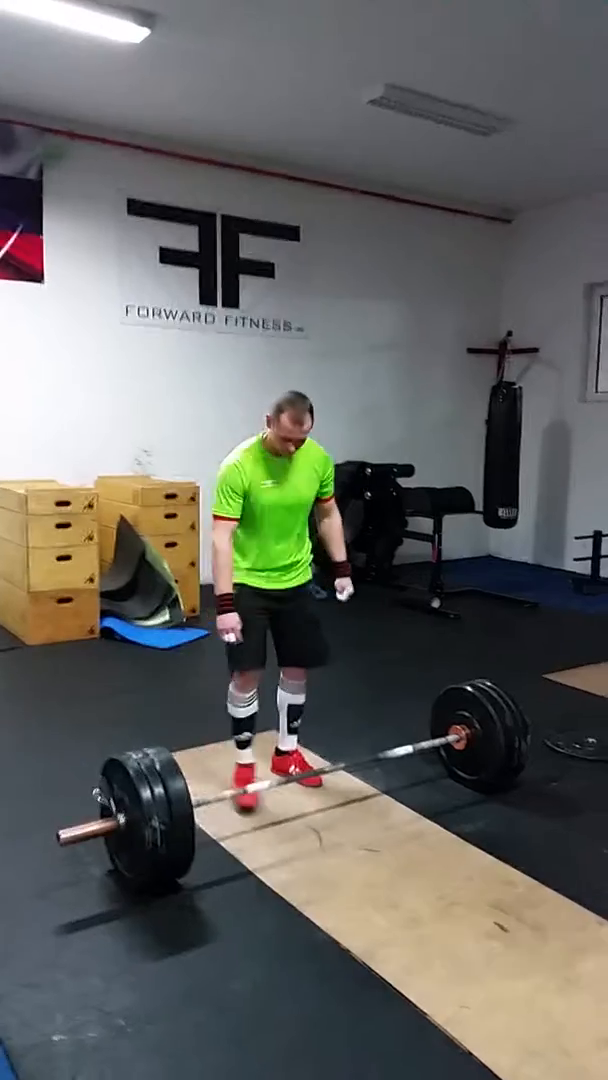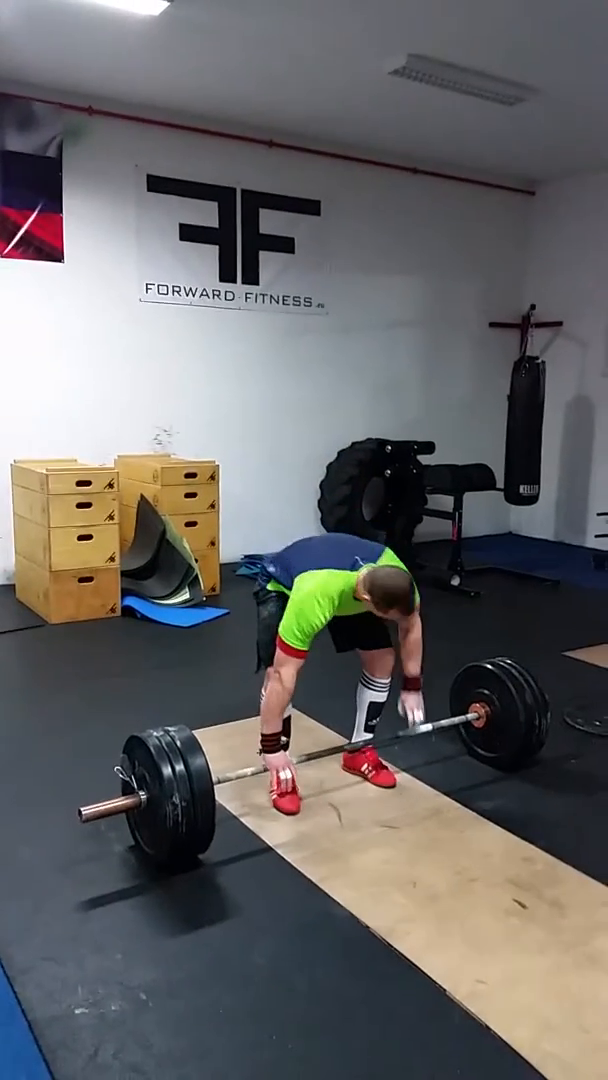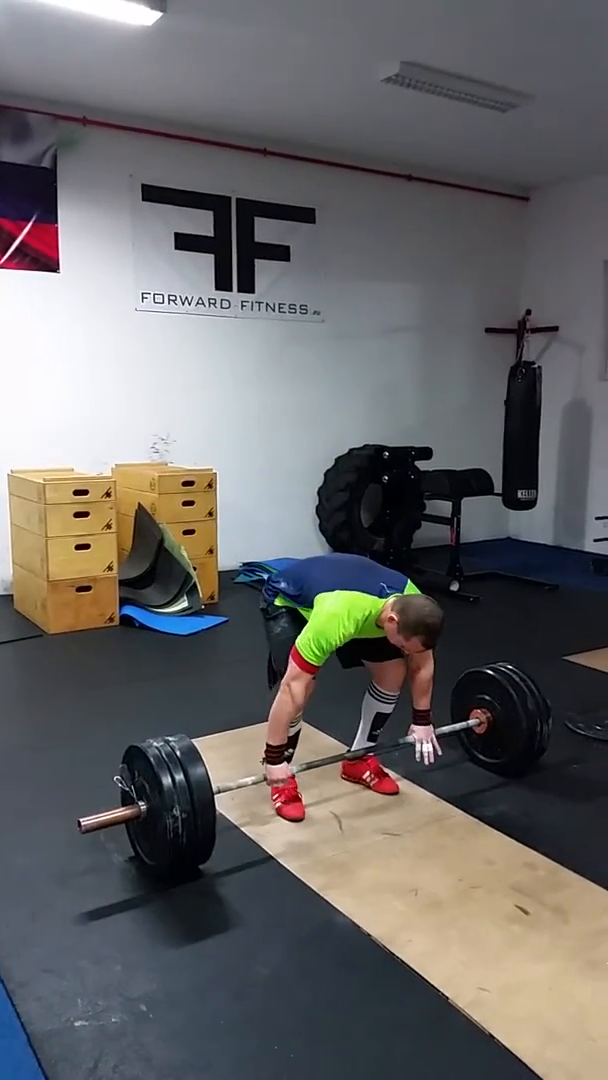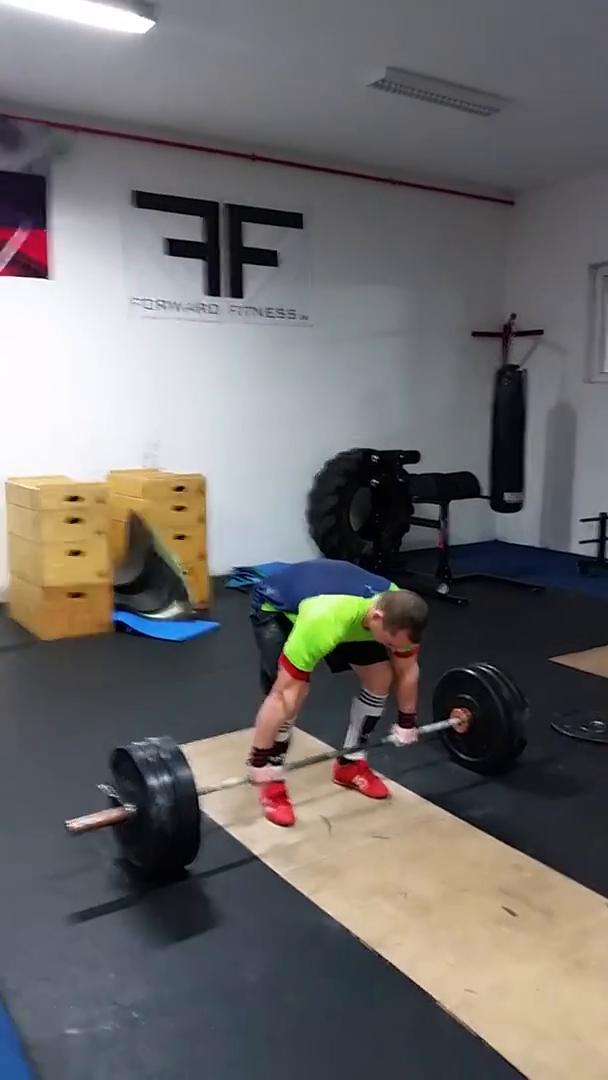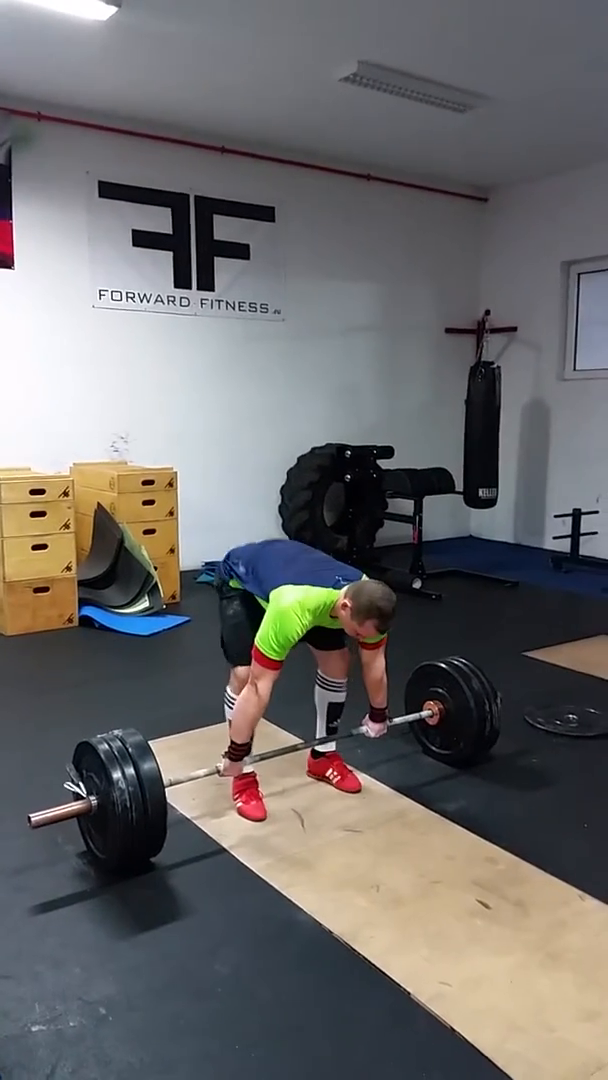
dt=1s
person 1, frame 1
left shoulder: (319, 459)
right shoulder: (239, 466)
left elbow: (328, 513)
right elbow: (222, 538)
left wrist: (341, 566)
right wrist: (225, 603)
left hip: (296, 581)
right hip: (247, 584)
left knee: (297, 670)
right knee: (247, 674)
left ankle: (286, 750)
right ankle: (244, 761)
person 1, frame 2
left shoulder: (395, 574)
right shoulder: (313, 597)
left elbow: (412, 627)
right elbow: (284, 674)
left wrist: (411, 688)
right wrist: (271, 747)
right hip: (281, 585)
left knee: (384, 659)
right knee: (276, 672)
left ankle: (360, 751)
right ankle: (281, 772)
person 1, frame 3
left shoulder: (412, 608)
right shoulder: (337, 616)
left elbow: (422, 665)
right elbow: (292, 687)
left wrist: (422, 720)
right wrist: (273, 759)
right hip: (287, 600)
left knee: (393, 671)
right knee: (302, 689)
left ankle: (360, 760)
right ankle: (282, 778)
person 1, frame 4
left shoulder: (398, 612)
right shoulder: (322, 620)
left elbow: (407, 670)
right elbow: (284, 695)
left wrist: (406, 721)
right wrist: (259, 760)
right hip: (275, 606)
left knee: (380, 675)
right knee: (296, 693)
left ankle: (351, 763)
right ankle: (273, 782)
person 1, frame 5
left shoulder: (368, 601)
right shoulder: (292, 609)
left elbow: (374, 663)
right elbow: (258, 687)
left wrist: (378, 716)
right wrist: (234, 755)
left hip: (293, 566)
right hip: (241, 579)
left knee: (336, 661)
right knee: (244, 674)
left ankle: (323, 757)
right ankle: (243, 775)
